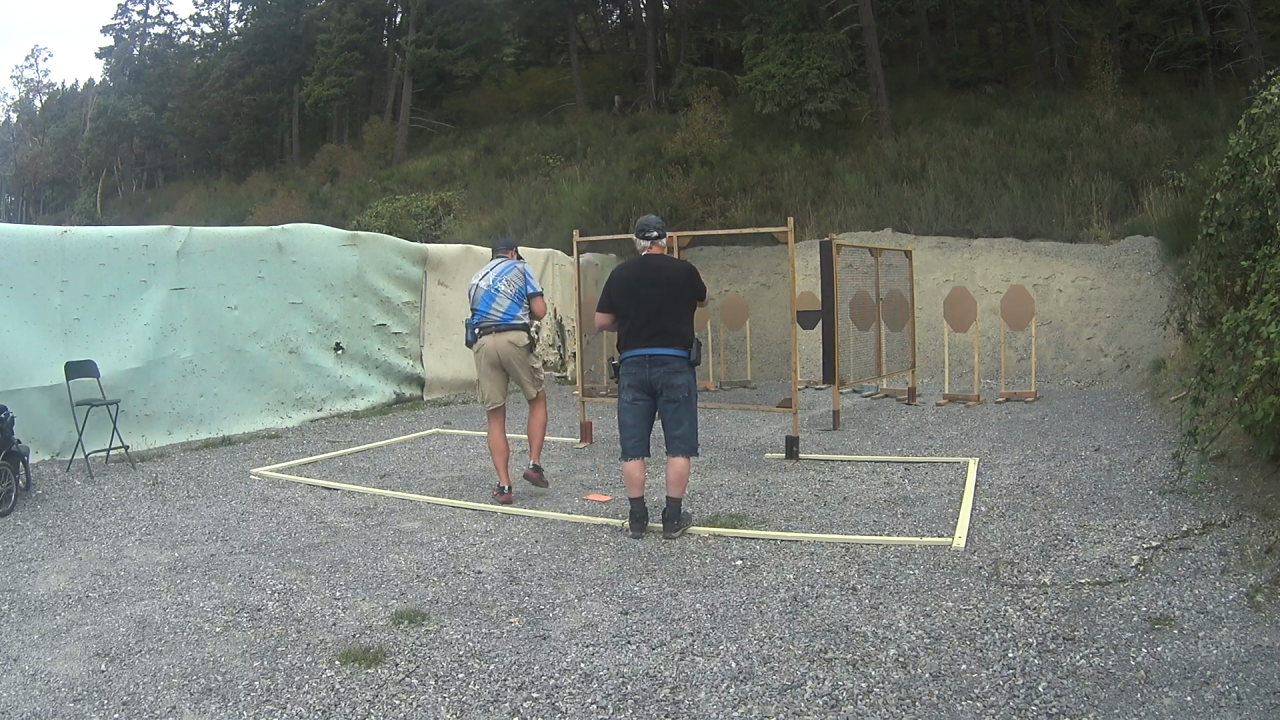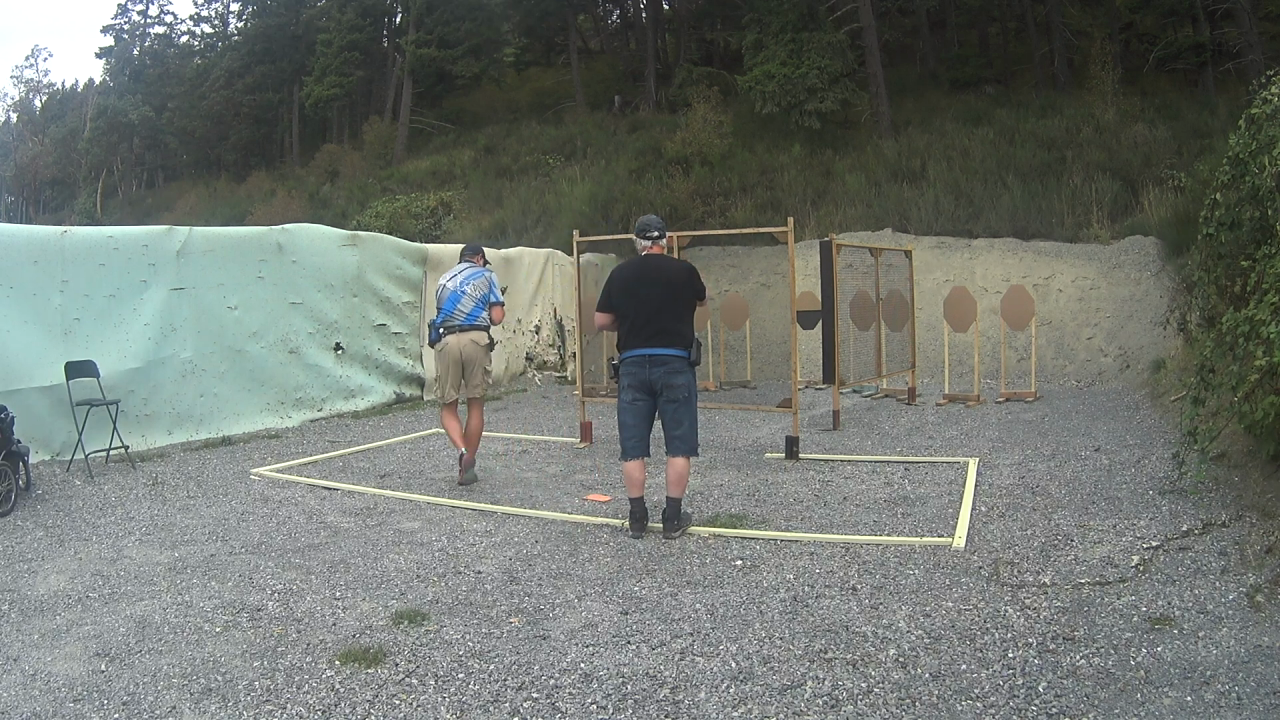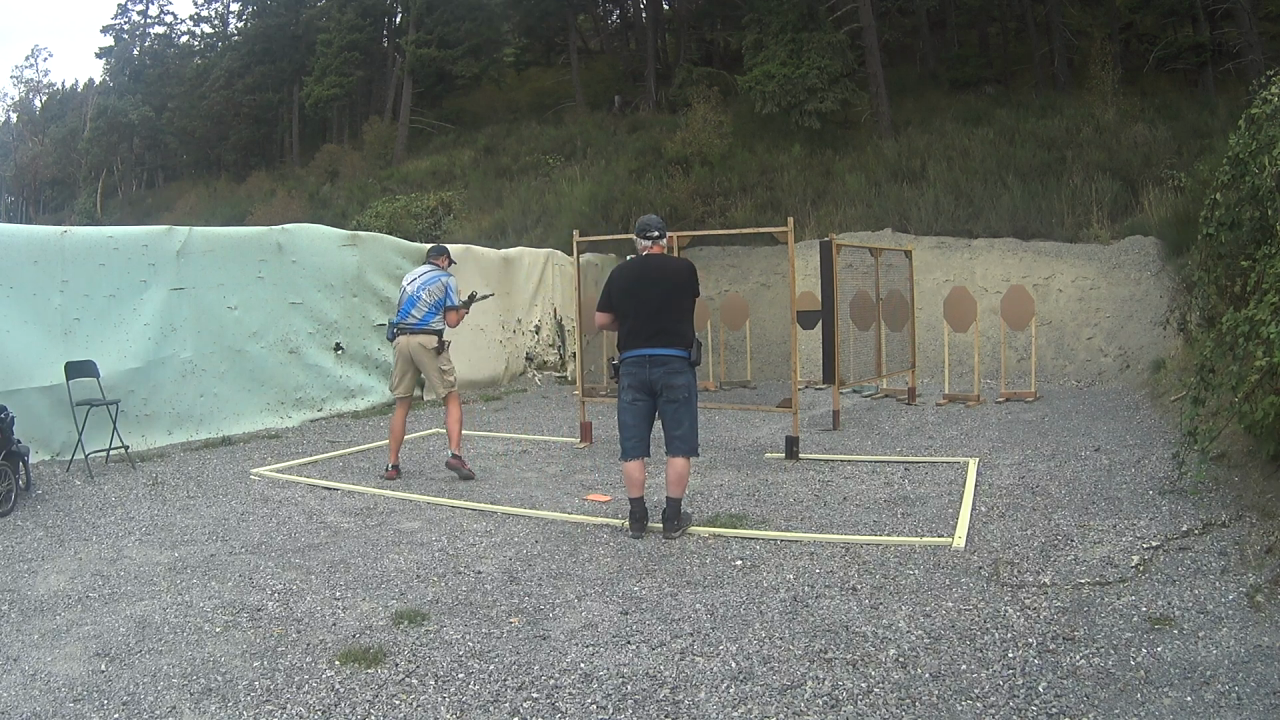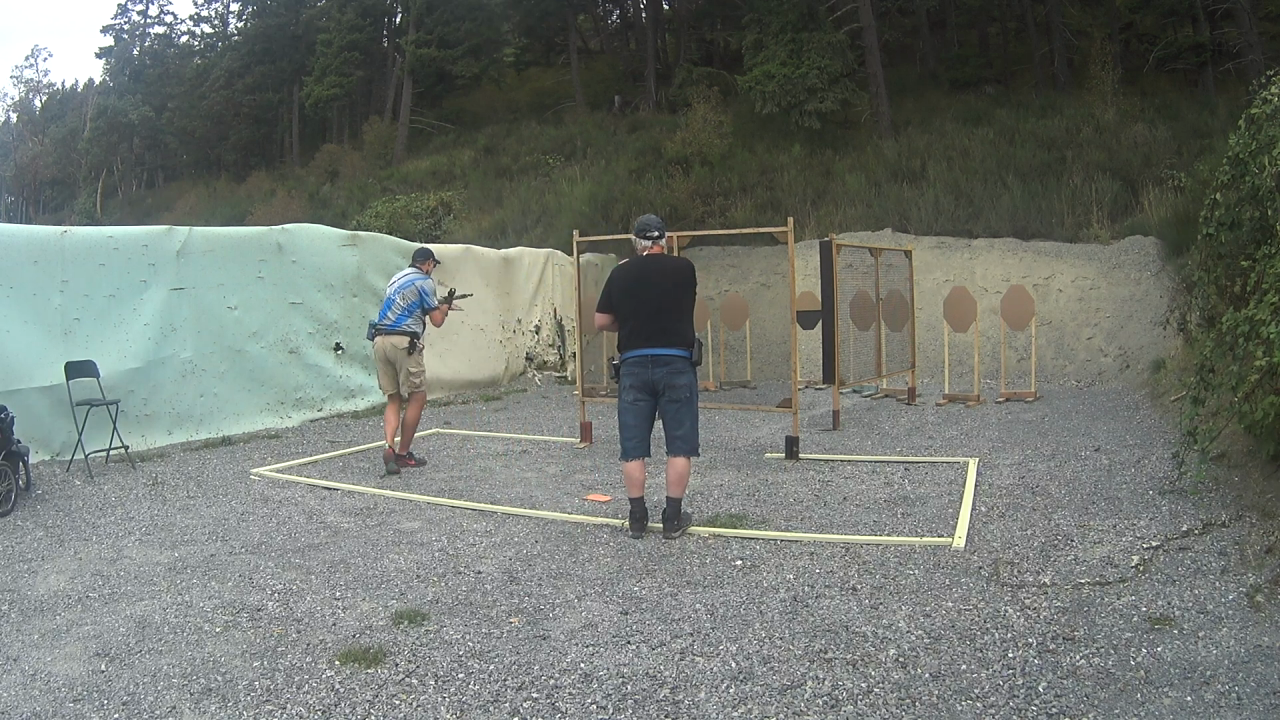
dt=0.4s
person 1, frame 1
left shoulder: (620, 273)
right shoulder: (684, 270)
left elbow: (601, 322)
right elbow: (702, 301)
left hip: (633, 365)
right hip: (674, 364)
left knee: (633, 447)
right knee: (678, 446)
left ankle: (637, 518)
right ankle: (673, 518)
person 1, frame 2
left shoulder: (620, 273)
right shoulder: (683, 270)
left elbow: (601, 322)
right elbow: (702, 300)
left hip: (633, 365)
right hip: (674, 364)
left knee: (633, 447)
right knee: (678, 446)
left ankle: (637, 518)
right ankle: (673, 518)
person 1, frame 3
left shoulder: (620, 273)
right shoulder: (684, 269)
left elbow: (602, 321)
left hip: (633, 365)
right hip: (674, 364)
left knee: (633, 447)
right knee: (678, 445)
left ankle: (637, 518)
right ankle: (673, 518)
person 1, frame 4
left shoulder: (620, 273)
right shoulder: (684, 268)
left elbow: (601, 322)
left hip: (634, 366)
right hip: (676, 364)
left knee: (633, 447)
right knee: (679, 445)
left ankle: (637, 518)
right ankle: (673, 518)
person 2, frame 1
left shoulder: (476, 279)
right shoulder: (521, 267)
right elbow: (539, 311)
left hip: (484, 344)
right hip: (515, 340)
left knee: (495, 418)
right knee: (537, 401)
left ankle: (504, 486)
right ankle: (534, 465)
person 2, frame 2
left shoulder: (444, 279)
right shoulder: (487, 275)
right elbow: (497, 318)
left hip: (447, 342)
right hip: (476, 340)
left knee: (448, 408)
right knee: (475, 405)
left ankle: (463, 452)
right ankle: (467, 468)
person 2, frame 3
left shoulder: (409, 277)
right shoulder: (447, 279)
right elbow: (452, 322)
right wrist: (461, 313)
left hip: (402, 342)
right hip: (429, 342)
left knee: (402, 405)
right knee: (452, 400)
left ankle: (393, 465)
right ankle: (455, 456)
person 2, frame 4
left shoulder: (397, 278)
right shoulder: (425, 282)
right elbow: (436, 322)
left wrist: (437, 305)
right wrist: (445, 308)
left hip: (381, 341)
right hip: (404, 343)
left knee: (394, 400)
right knee: (416, 398)
left ankle: (390, 448)
right ankle: (403, 453)
